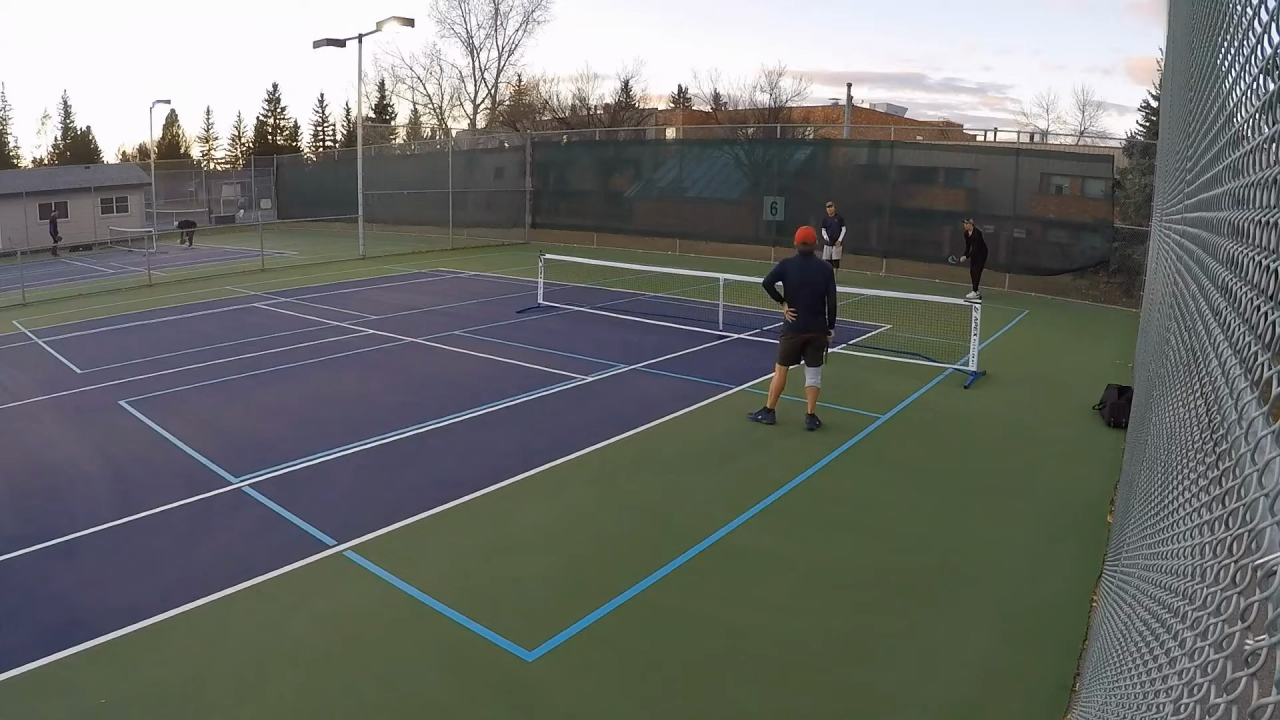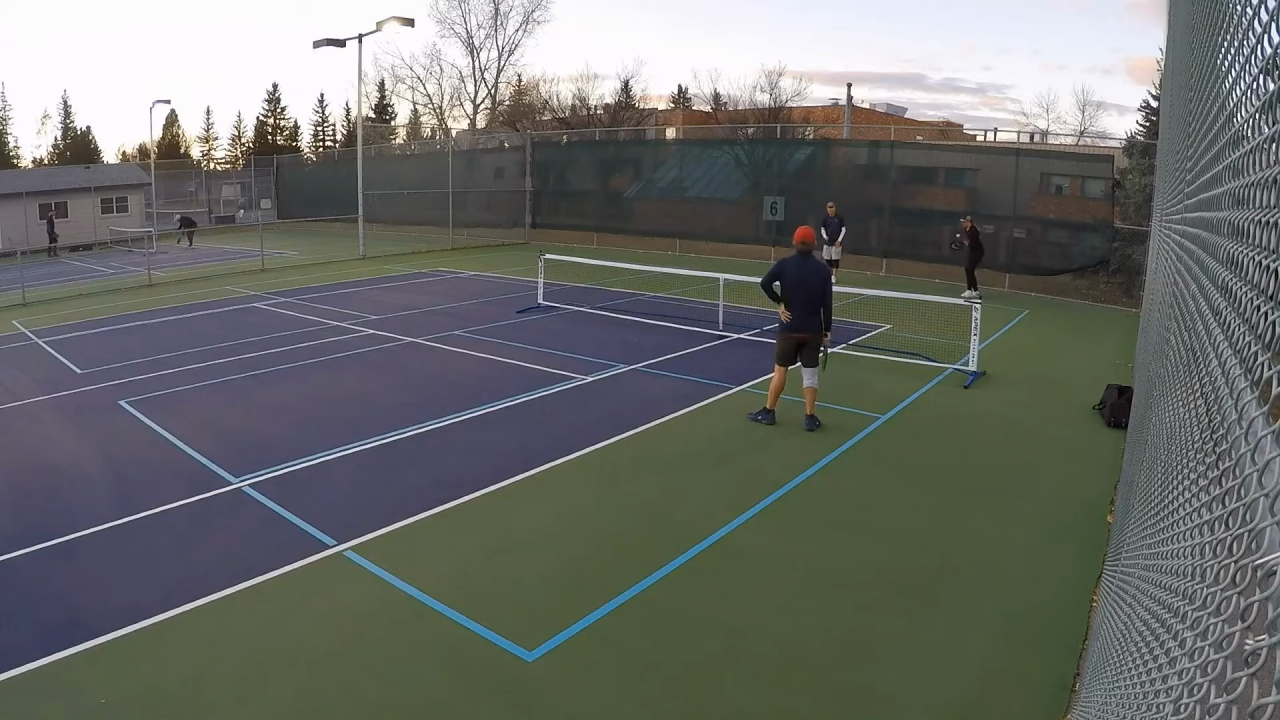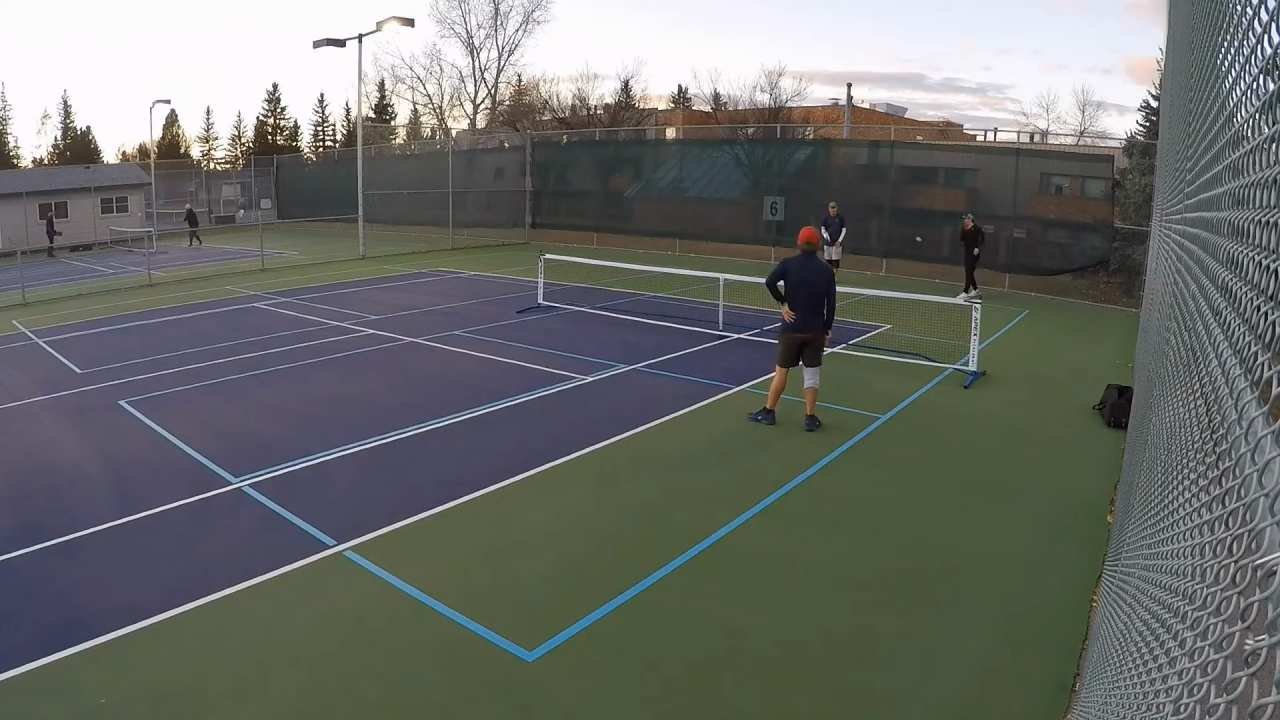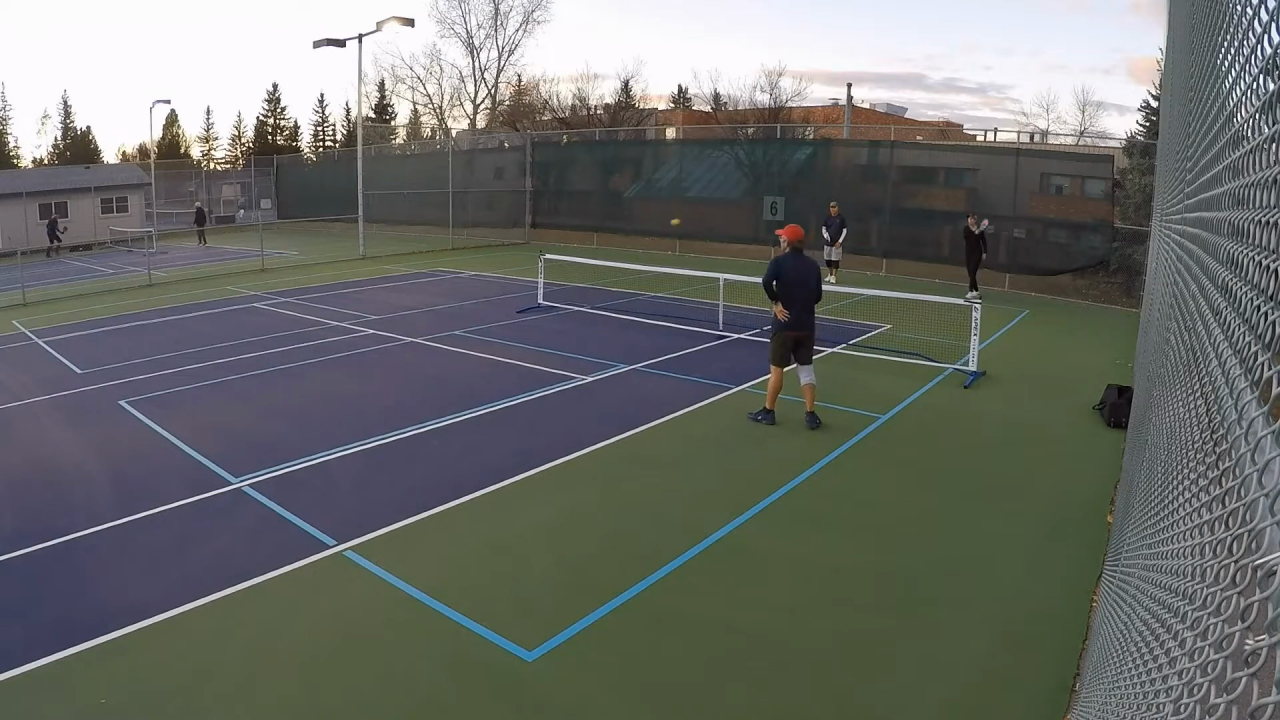
dt=0.5s
person 1, frame 1
left shoulder: (787, 265)
right shoulder: (825, 269)
left elbow: (767, 282)
right elbow: (832, 301)
left wrist: (782, 302)
right wrist: (831, 327)
left hip: (792, 328)
right hip: (817, 330)
left knee: (781, 370)
right knee: (813, 373)
left ankle: (768, 411)
right ankle: (810, 416)
person 1, frame 2
left shoulder: (784, 264)
right shoulder: (822, 269)
left elbow: (765, 283)
right elbow: (827, 303)
left wrist: (779, 302)
right wrist: (827, 330)
left hip: (788, 328)
right hip: (812, 330)
left knee: (780, 371)
right knee: (810, 373)
left ankle: (768, 412)
right ankle: (810, 417)
person 1, frame 3
left shoulder: (789, 263)
right shoulder: (826, 270)
left elbow: (770, 281)
right elbow: (831, 303)
left wrist: (782, 303)
right wrist: (827, 329)
left hip: (791, 328)
right hip: (815, 330)
left knee: (781, 371)
right knee: (812, 373)
left ankle: (768, 412)
right ankle: (810, 417)
person 1, frame 4
left shoulder: (779, 261)
right shoulder: (813, 265)
left elbow: (767, 281)
right elbow: (818, 296)
left wrist: (776, 302)
left hip: (784, 326)
right hip: (806, 327)
left knee: (777, 370)
right knee: (806, 370)
left ankle: (768, 412)
right ankle: (810, 414)
